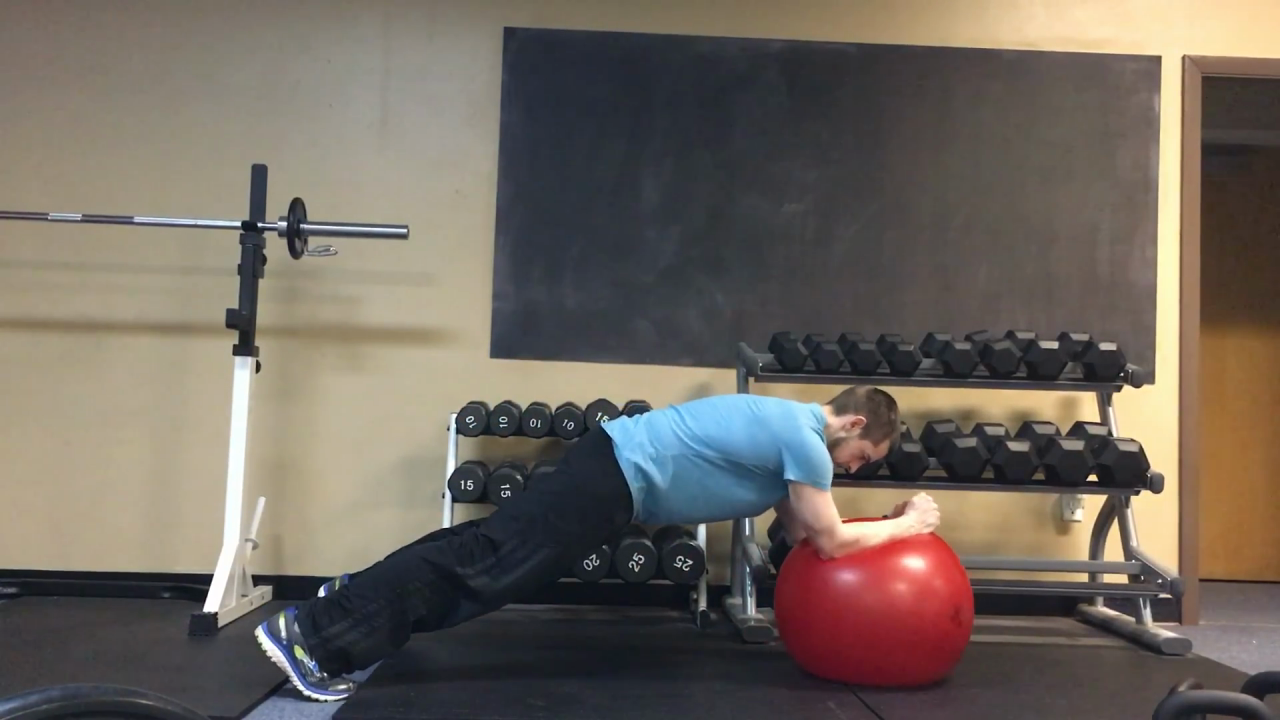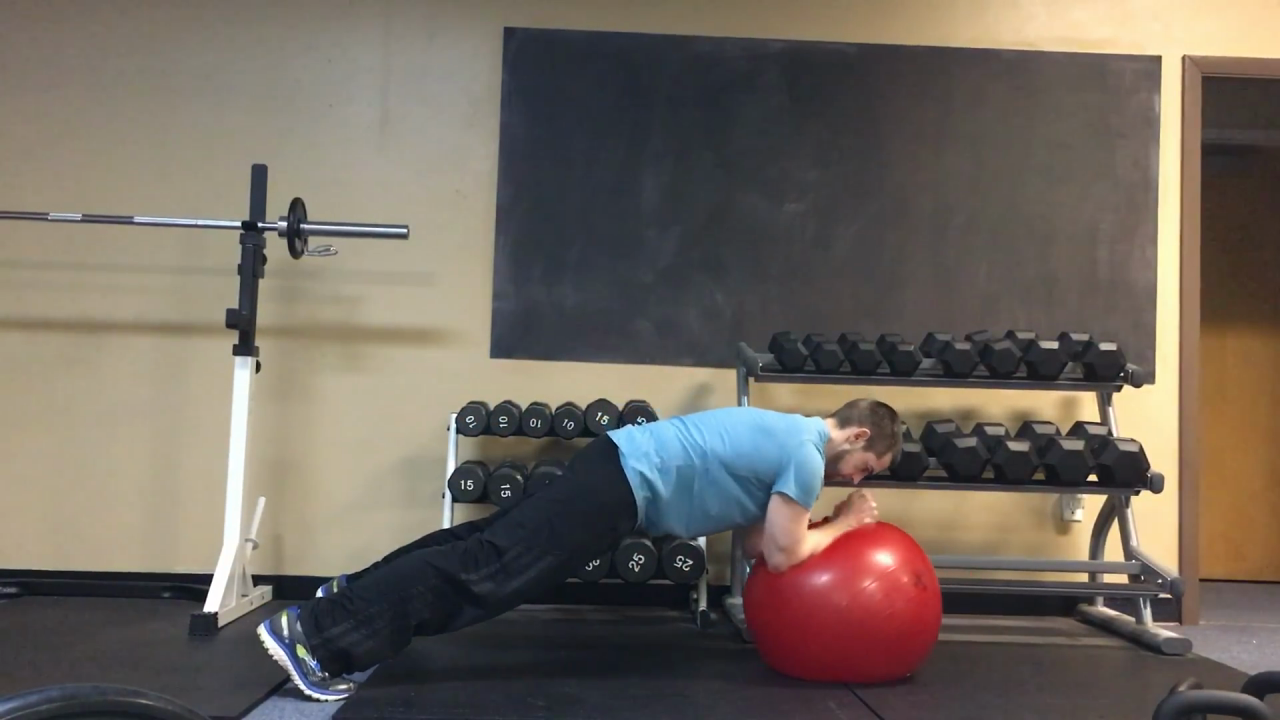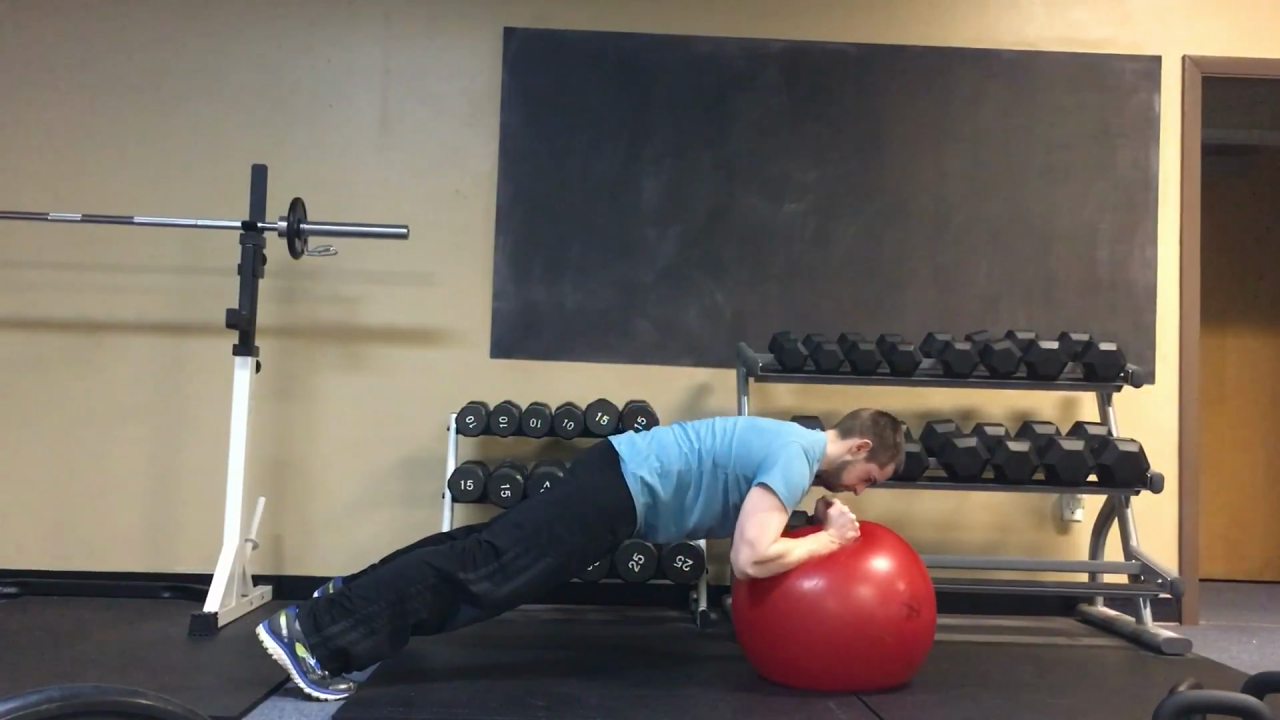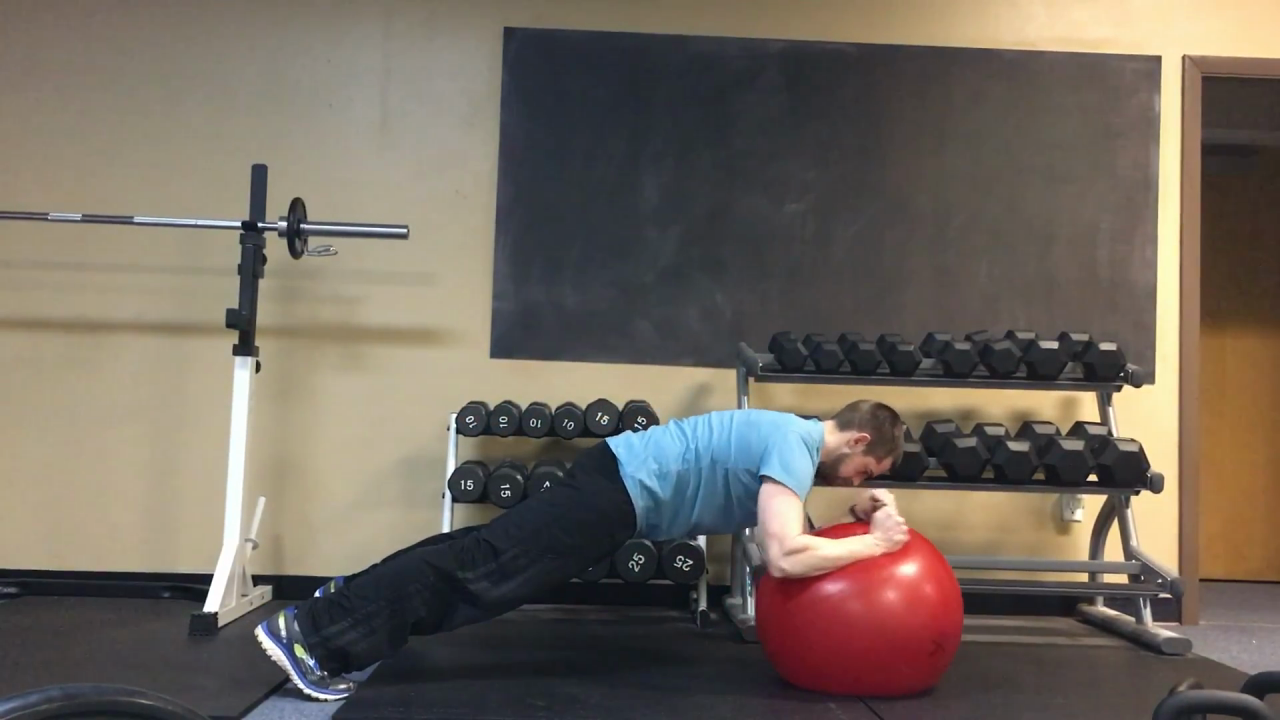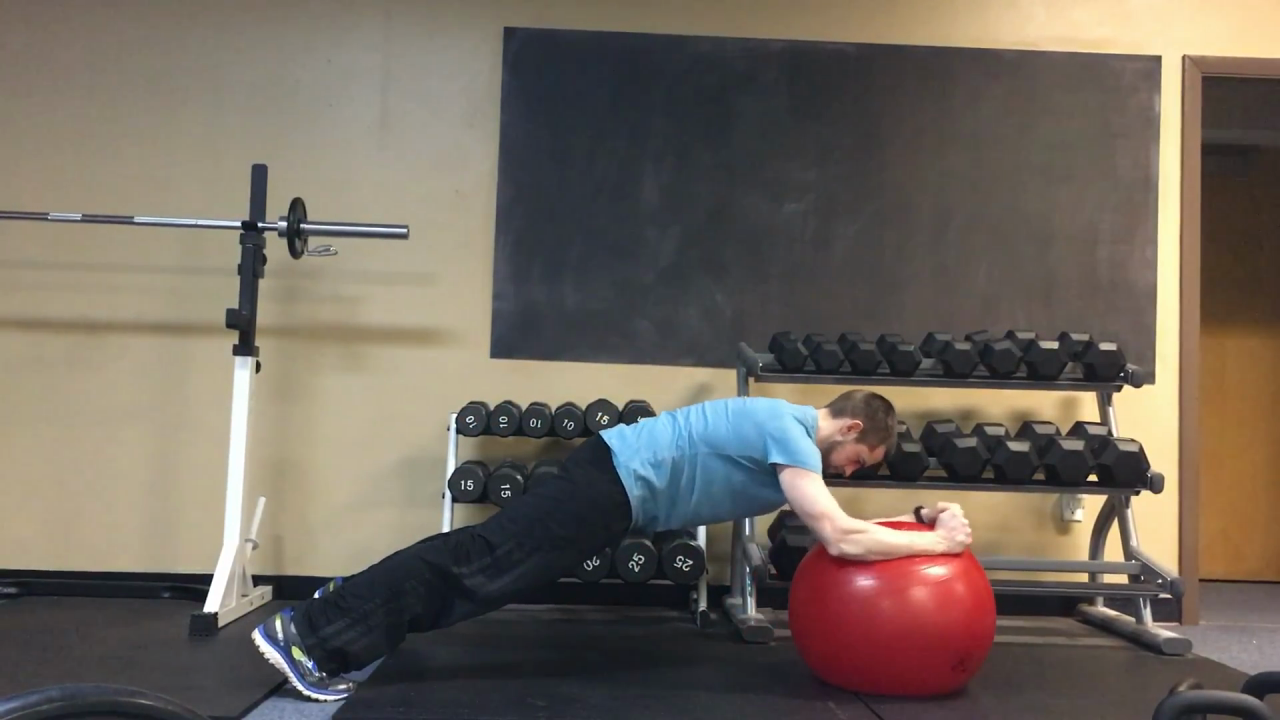
dt=0.4s
person 1, frame 1
left shoulder: (790, 426)
right shoulder: (804, 438)
left elbow: (802, 531)
right elbow: (831, 541)
left wrist: (889, 521)
right wrist: (910, 525)
left hip: (614, 463)
right hip: (617, 478)
left knee: (484, 549)
right knee: (481, 567)
left ankle: (351, 599)
right ankle: (310, 634)
person 1, frame 2
left shoulder: (789, 436)
right shoulder: (805, 455)
left elbow: (758, 543)
right elbow: (785, 558)
left wrist: (830, 523)
right wrist: (844, 523)
left hip: (615, 467)
right hip: (619, 488)
left knee: (483, 548)
right knee: (483, 570)
left ankle: (351, 596)
right ankle: (309, 634)
person 1, frame 3
left shoulder: (789, 445)
right shoulder: (794, 458)
left elbow: (745, 531)
right elbow: (751, 559)
left wrist: (813, 522)
right wrist: (827, 540)
left hip: (615, 476)
right hip: (617, 491)
left knee: (481, 552)
right knee: (481, 571)
left ankle: (345, 600)
right ankle: (309, 633)
person 1, frame 4
left shoulder: (790, 437)
right shoulder: (794, 450)
left elbow: (785, 534)
right elbow: (784, 557)
left wrist: (862, 514)
right wrist: (875, 545)
left hip: (616, 480)
right hip: (617, 494)
left knee: (481, 555)
right knee: (479, 571)
left ankle: (347, 598)
right ankle: (307, 632)
person 1, frame 5
left shoulder: (791, 430)
right shoulder: (791, 435)
left elbow: (831, 525)
right elbow: (839, 540)
left wrist: (919, 517)
right wrist: (935, 544)
left hip: (614, 478)
right hip: (614, 484)
left knee: (477, 556)
right knee: (476, 568)
left ankle: (343, 603)
right ankle: (306, 634)
